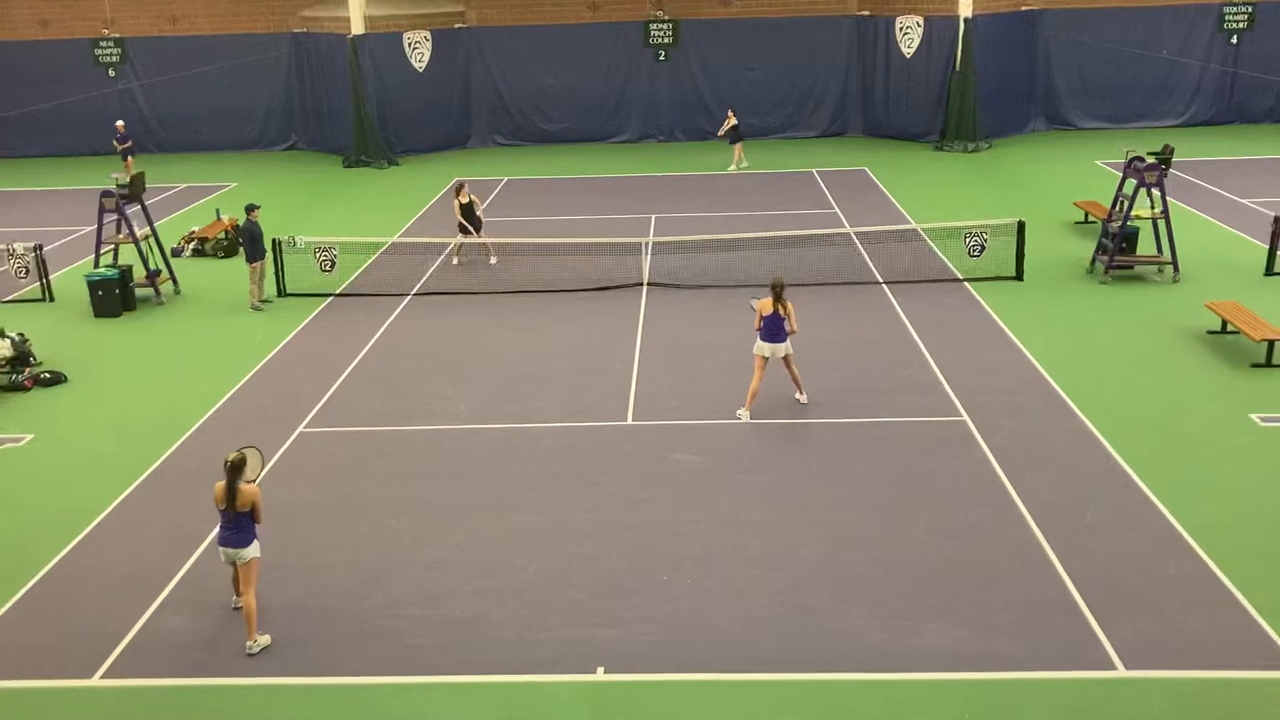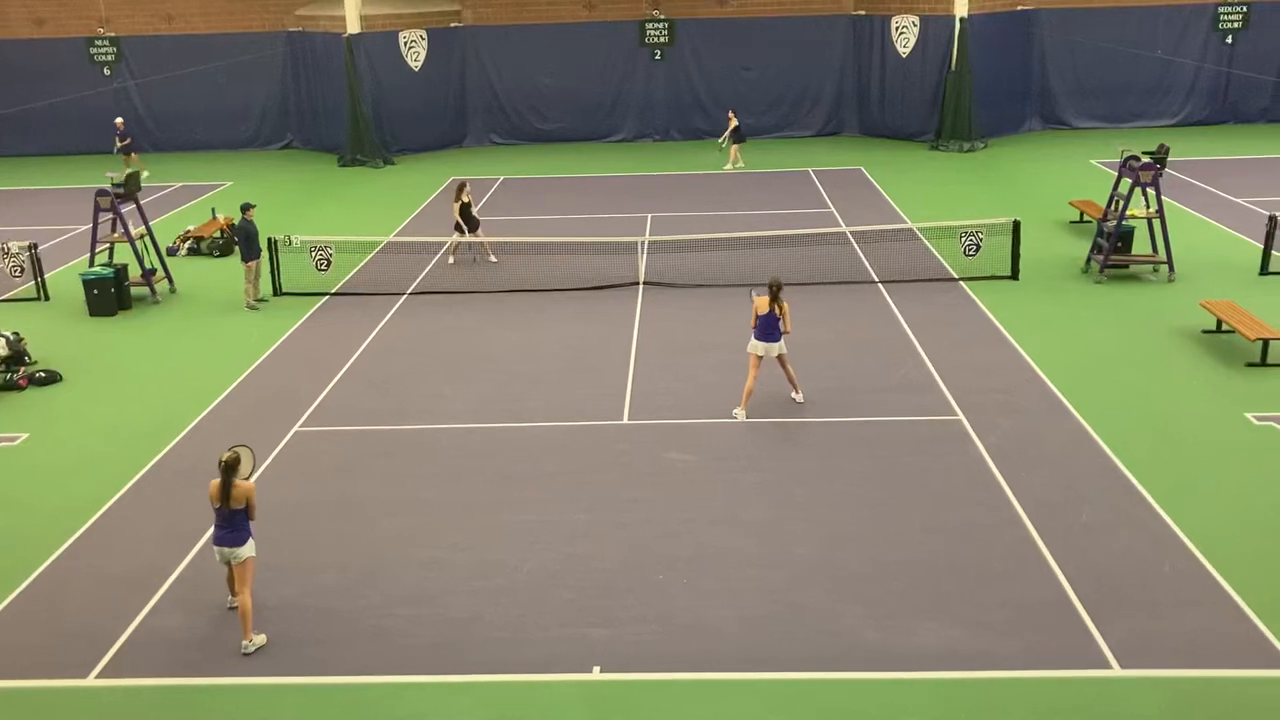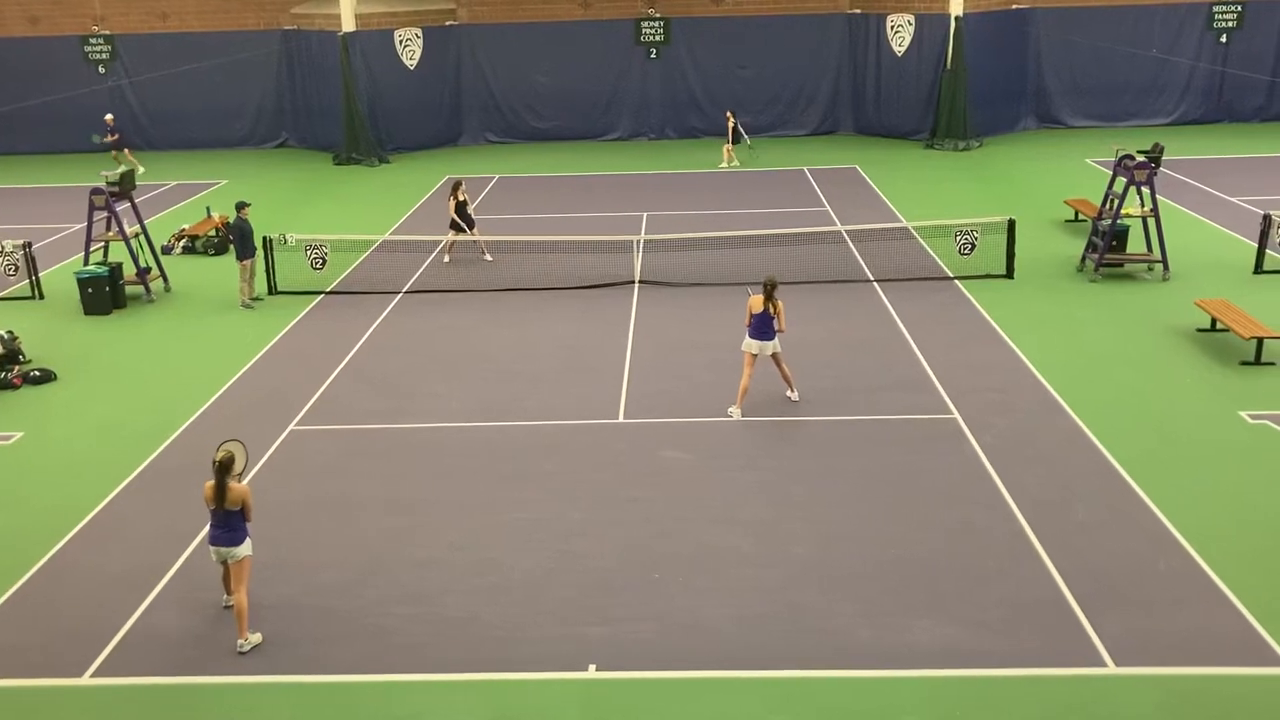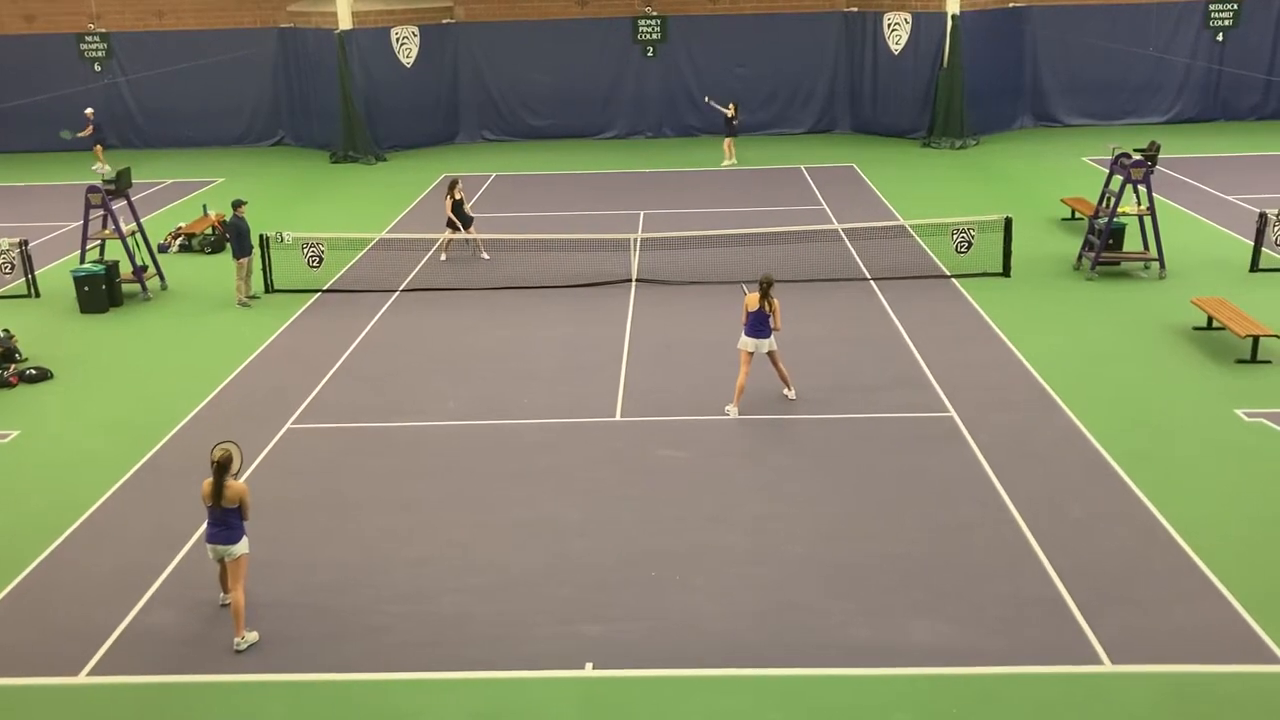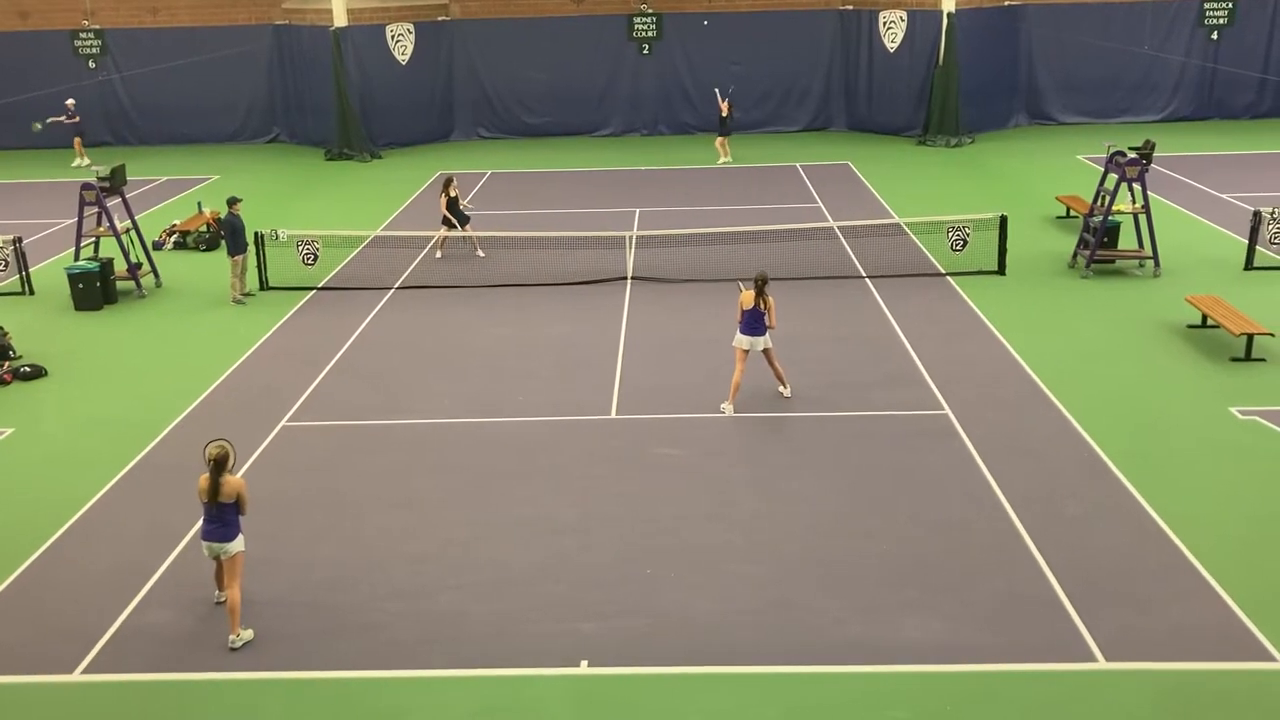
dt=0.4s
person 1, frame 1
left shoulder: (218, 489)
right shoulder: (252, 491)
right elbow: (258, 520)
left hip: (224, 544)
right hip: (245, 544)
left knee: (237, 570)
right knee: (249, 592)
left ankle: (237, 598)
right ankle: (253, 640)
person 1, frame 2
left shoulder: (213, 486)
right shoulder: (247, 487)
right elbow: (252, 516)
left hip: (219, 543)
right hip: (240, 543)
left knee: (231, 569)
right knee: (244, 591)
left ankle: (233, 598)
right ankle: (248, 640)
person 1, frame 3
left shoulder: (208, 488)
right shoulder: (242, 490)
right elbow: (248, 518)
left hip: (215, 543)
right hip: (237, 542)
left knee: (227, 567)
right knee: (240, 590)
left ankle: (228, 596)
right ankle: (244, 638)
person 1, frame 4
left shoulder: (206, 486)
right shoulder: (239, 488)
right elbow: (245, 516)
left hip: (212, 541)
right hip: (234, 541)
left knee: (224, 566)
right knee: (237, 588)
left ankle: (225, 595)
right ankle: (240, 637)
person 1, frame 5
left shoulder: (202, 481)
right shoulder: (237, 483)
right elbow: (243, 511)
left hip: (208, 538)
right hip: (230, 538)
left knee: (220, 562)
right knee: (233, 586)
left ankle: (220, 593)
right ankle: (235, 635)
